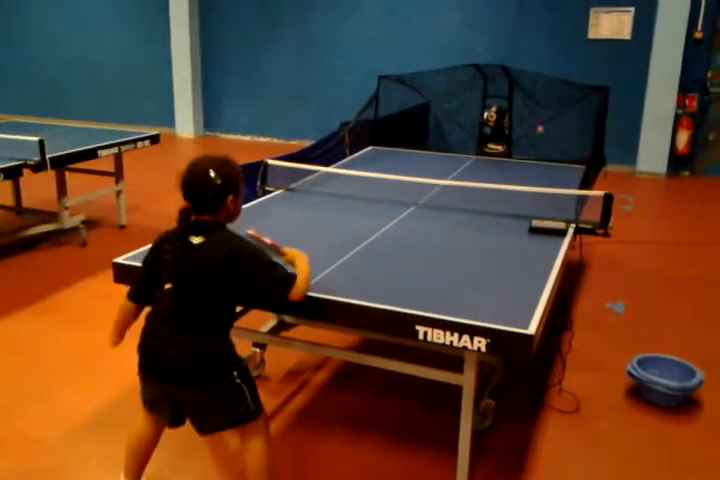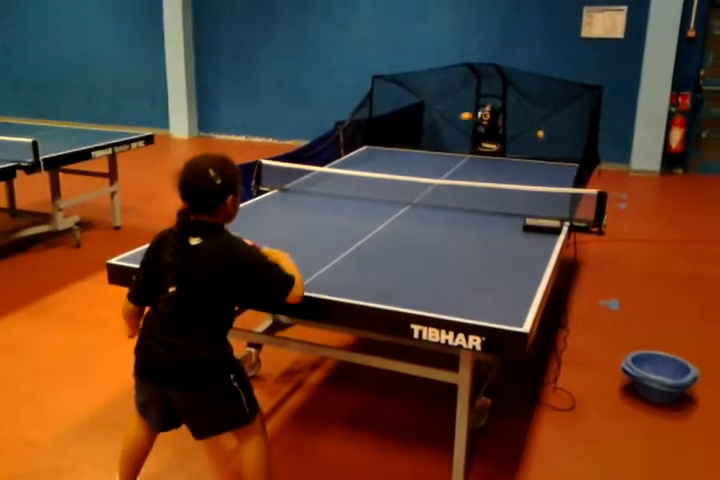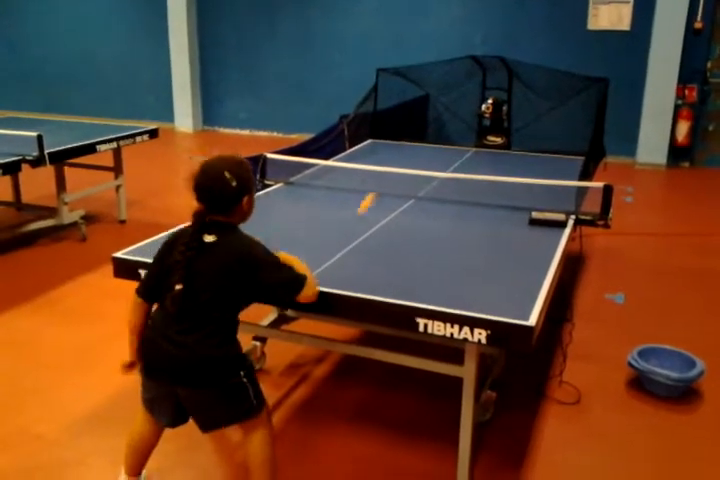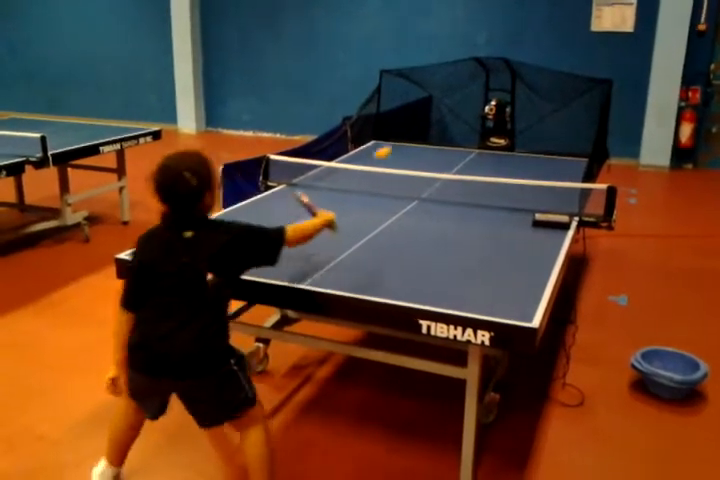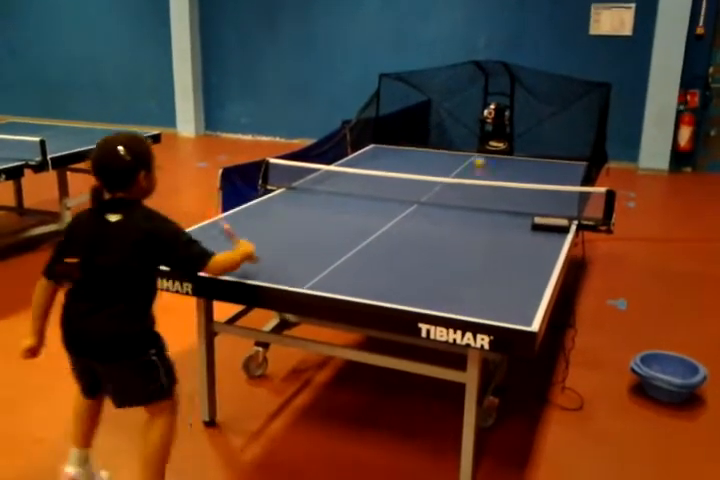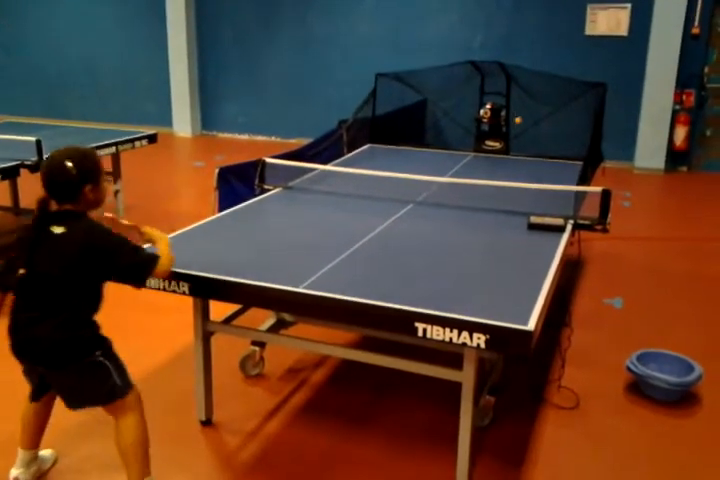
dt=0.3s
person 1, frame 1
left shoulder: (166, 244)
right shoulder: (238, 251)
left elbow: (133, 303)
right elbow: (296, 291)
left wrist: (116, 334)
right wrist: (301, 261)
left hip: (155, 358)
right hip: (207, 364)
left knee: (152, 418)
right knee: (253, 429)
person 1, frame 2
left shoulder: (163, 242)
right shoulder: (236, 254)
left elbow: (132, 306)
right elbow: (293, 294)
left wrist: (138, 331)
right wrist: (282, 259)
left hip: (151, 361)
right hip: (203, 368)
left knee: (146, 423)
right knee: (250, 432)
person 1, frame 3
left shoulder: (177, 242)
right shoulder: (247, 252)
left elbow: (141, 302)
right elbow: (307, 293)
left wrist: (136, 350)
right wrist: (292, 261)
left hip: (158, 356)
right hip: (211, 364)
left knee: (153, 416)
right knee: (256, 425)
person 1, frame 4
left shoulder: (149, 244)
right shoulder: (227, 238)
left elbow: (128, 310)
right elbow: (289, 236)
left wrist: (120, 365)
right wrist: (323, 220)
left hip: (148, 355)
right hip: (203, 358)
left knee: (134, 404)
right knee: (251, 423)
person 1, frame 5
left shoulder: (82, 223)
right shoulder: (154, 228)
left elbow: (49, 281)
right elbow: (213, 266)
left wrist: (36, 334)
right wrist: (243, 251)
left hip: (77, 334)
right hip: (128, 340)
left knee: (91, 392)
right knee: (163, 409)
person 1, frame 6
left shoulder: (31, 232)
right shoulder: (96, 239)
right elbow: (160, 269)
right wrist: (160, 240)
right hip: (72, 345)
left knee: (43, 392)
right knee: (128, 407)
